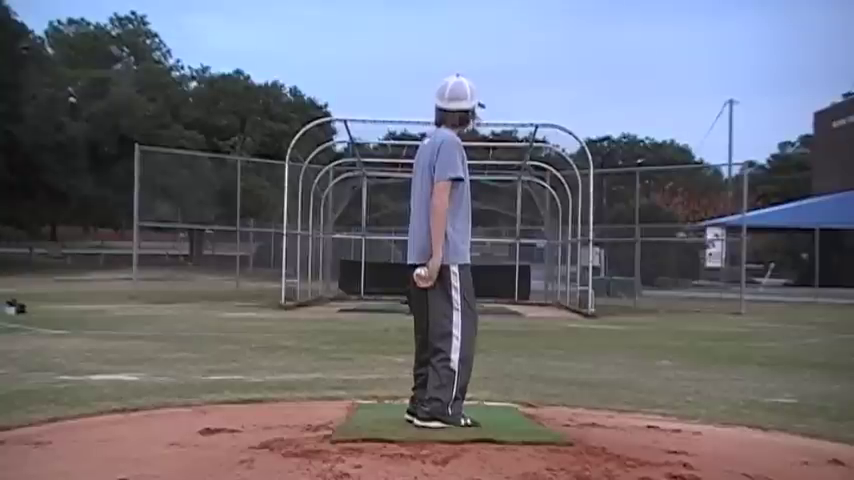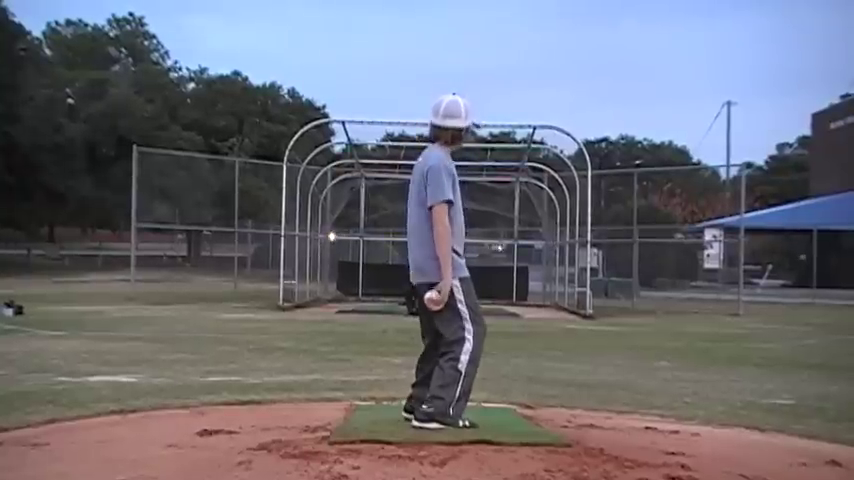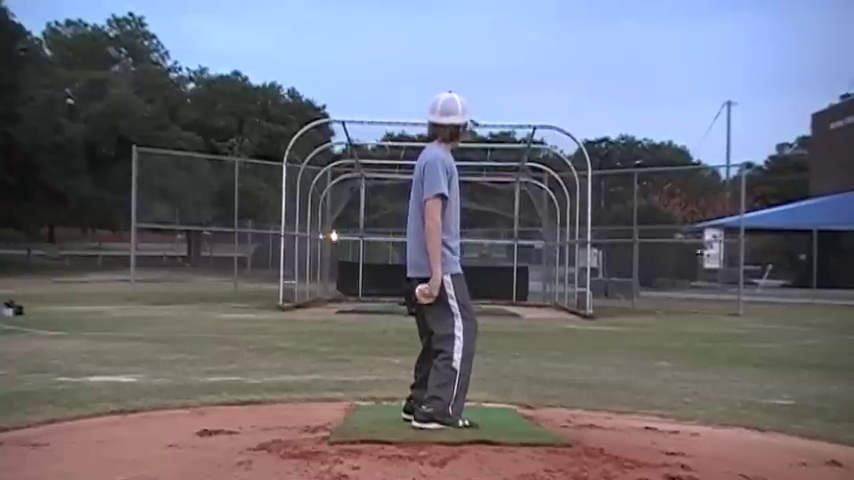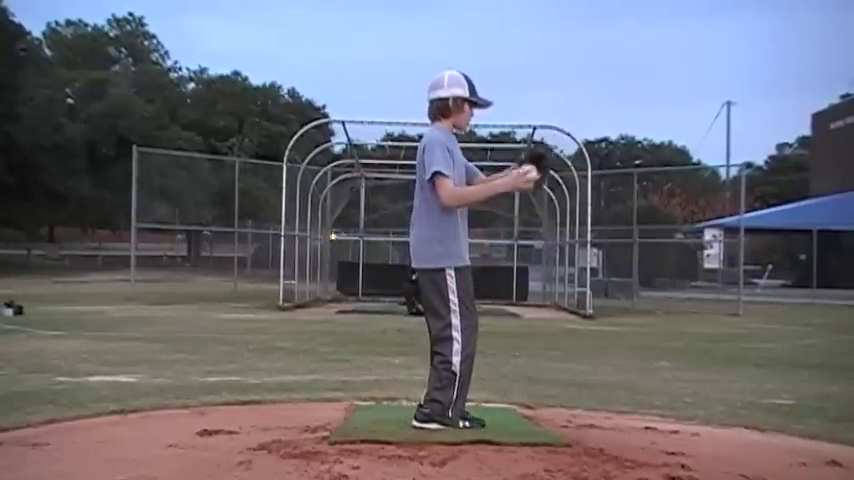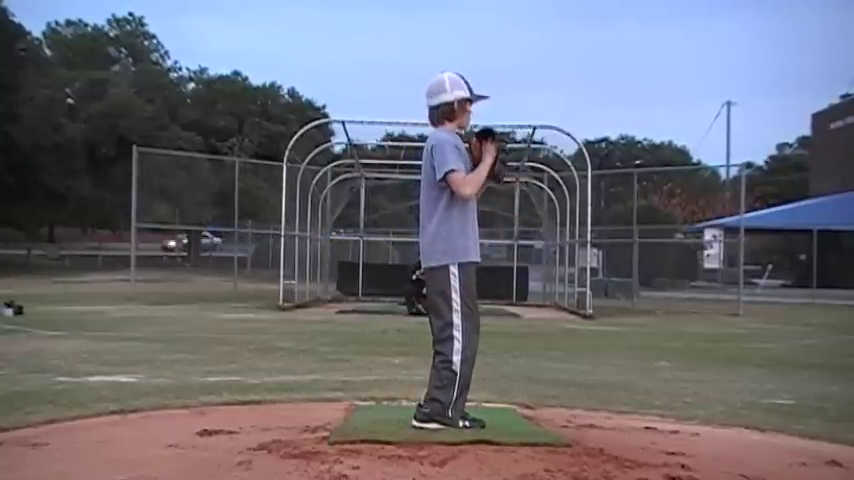
dt=1s
person 1, frame 1
left shoulder: (428, 143)
right shoulder: (449, 142)
right elbow: (440, 200)
right wrist: (438, 253)
left hip: (421, 255)
right hip: (447, 255)
left knee: (431, 332)
right knee: (456, 329)
left ankle: (422, 403)
right ankle: (439, 408)
person 1, frame 2
left shoulder: (426, 160)
right shoulder: (439, 163)
right elbow: (440, 222)
right wrist: (447, 276)
left hip: (424, 270)
right hip: (443, 269)
left knee: (440, 338)
right knee: (468, 335)
left ankle: (420, 402)
right ankle: (438, 409)
person 1, frame 3
left shoulder: (432, 157)
right shoulder: (438, 159)
right elbow: (432, 218)
right wrist: (438, 272)
left hip: (425, 267)
right hip: (438, 266)
left knee: (438, 335)
right knee: (460, 332)
left ankle: (419, 403)
right ankle: (437, 410)
person 1, frame 4
left shoulder: (448, 144)
right shoulder: (436, 140)
left elbow: (481, 183)
right elbow: (448, 195)
left wrist: (514, 175)
right wrist: (507, 184)
left hip: (441, 254)
right hip: (442, 256)
left knee: (449, 332)
right knee: (457, 331)
left ankle: (440, 407)
right ankle: (438, 410)
person 1, frame 5
left shoulder: (446, 141)
right shoulder: (444, 140)
left elbow: (468, 191)
right elbow: (465, 188)
left wrist: (484, 162)
right wrist: (487, 159)
left hip: (448, 253)
right hip: (450, 255)
left knee: (454, 333)
right knee: (459, 333)
left ankle: (440, 407)
right ankle: (439, 409)
